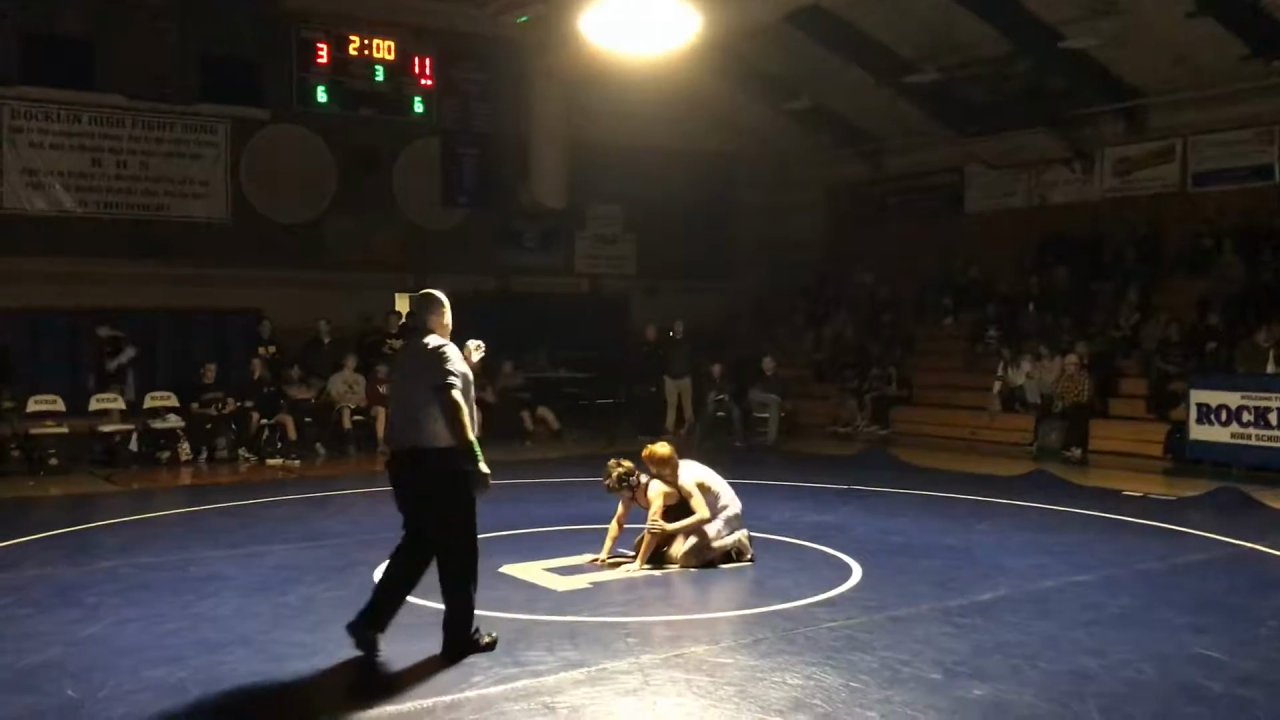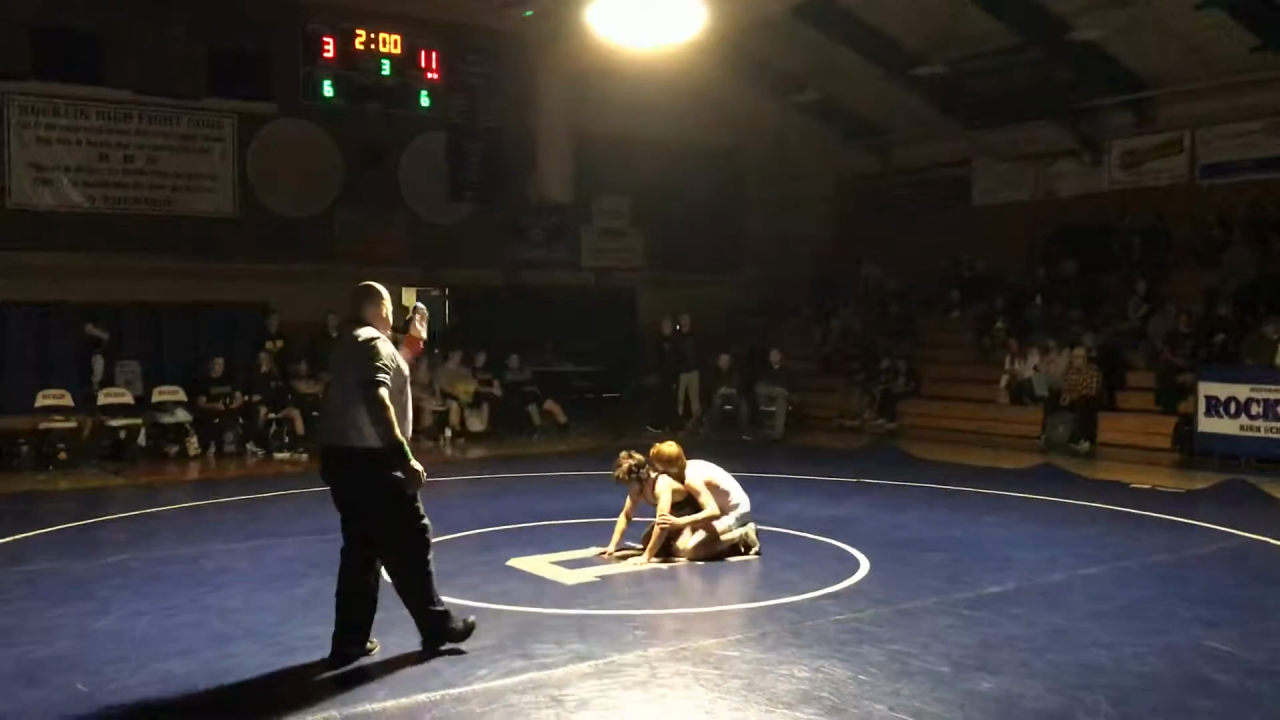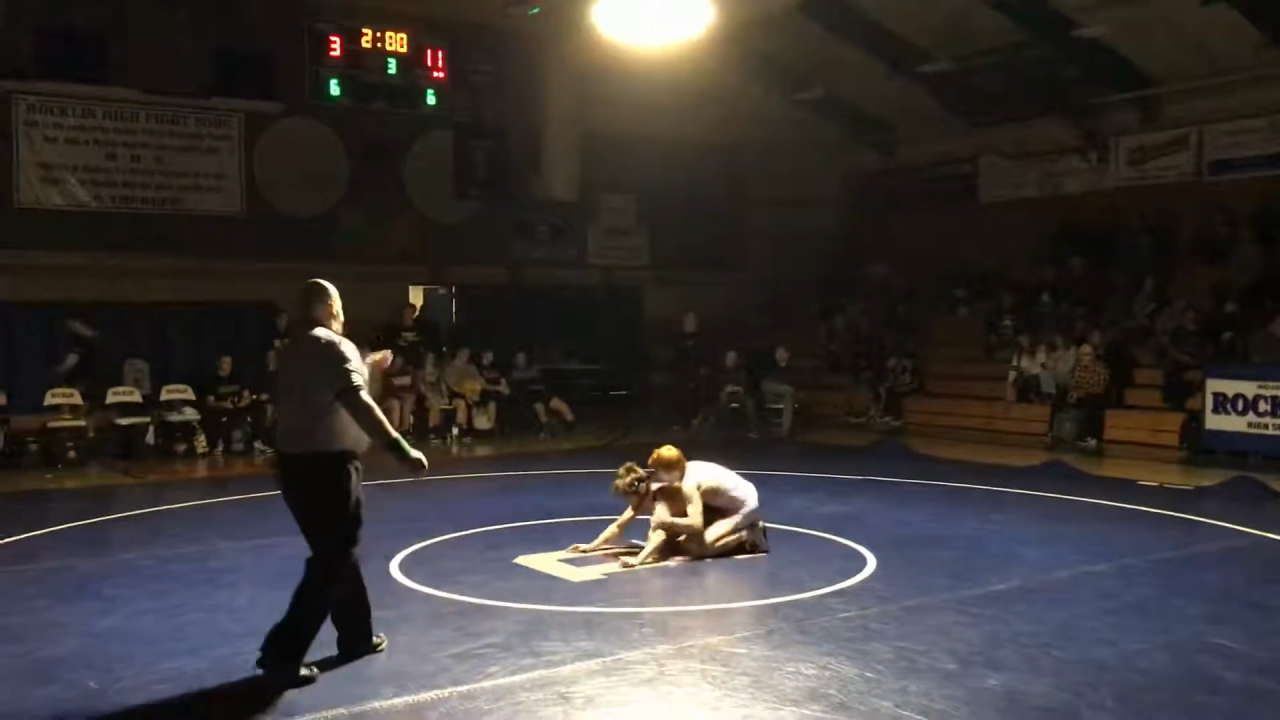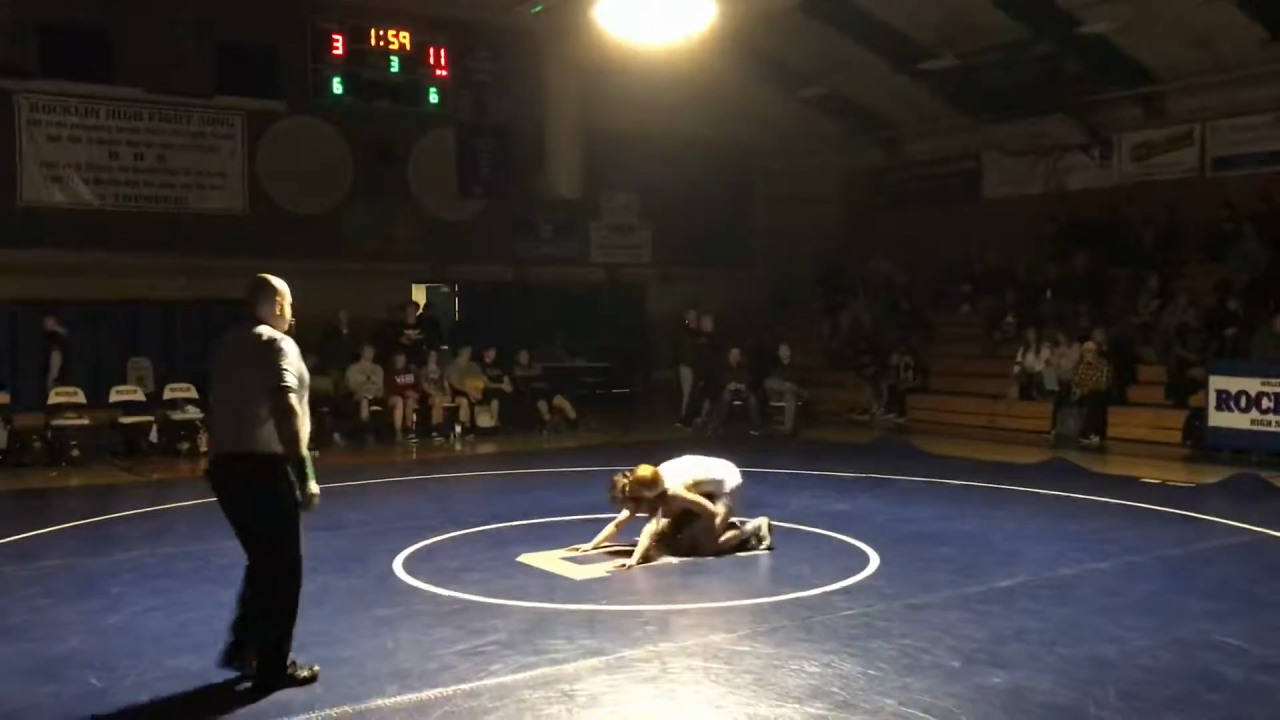
dt=0.4s
person 1, frame 1
left shoulder: (406, 353)
right shoulder: (443, 350)
right elbow: (451, 403)
left wrist: (464, 362)
right wrist: (475, 457)
left hip: (405, 458)
right hip: (439, 459)
left knee: (417, 543)
right knee: (458, 548)
left ankle: (369, 624)
right ankle: (461, 636)
person 1, frame 2
left shoulder: (348, 344)
right shoulder: (373, 343)
right elbow: (377, 401)
right wrist: (405, 456)
left hip: (341, 457)
right hip: (371, 459)
left knee: (361, 549)
right knee: (409, 541)
left ankle: (350, 640)
right ankle: (436, 625)
person 1, frame 3
left shoulder: (292, 350)
right shoulder: (334, 346)
right elbow: (357, 403)
left wrist: (363, 366)
right wrist: (401, 448)
left hip: (295, 463)
right hip: (328, 464)
left knee: (333, 554)
right knee: (336, 559)
left ankle: (358, 635)
right ankle: (282, 651)
person 1, frame 4
left shoulder: (229, 346)
right shoulder: (277, 345)
right elbow: (284, 408)
right wrist: (305, 471)
left hip: (230, 464)
right hip: (264, 467)
left knee: (266, 562)
right knee: (281, 566)
left ankle: (244, 649)
right ankle: (276, 665)
person 2, frame 1
left shoulder: (685, 480)
right shoulder: (677, 468)
left elbow: (705, 515)
left wrist: (671, 528)
left hip: (726, 513)
right hip: (714, 509)
left knee: (684, 558)
left ankle: (736, 541)
person 2, frame 2
left shoulder: (692, 478)
left elbow: (713, 512)
left wrist: (679, 522)
left hip: (736, 510)
right hip: (720, 506)
left knee: (690, 550)
left ankle: (743, 534)
person 2, frame 3
left shoulder: (688, 485)
left elbow: (696, 524)
left hip: (744, 505)
right hip: (723, 505)
left knee: (698, 548)
left ankle: (748, 533)
person 2, frame 4
left shoulder: (668, 493)
right shoulder: (641, 495)
right elbow: (617, 523)
right wrist: (591, 545)
left knee: (705, 546)
left ankle: (754, 528)
